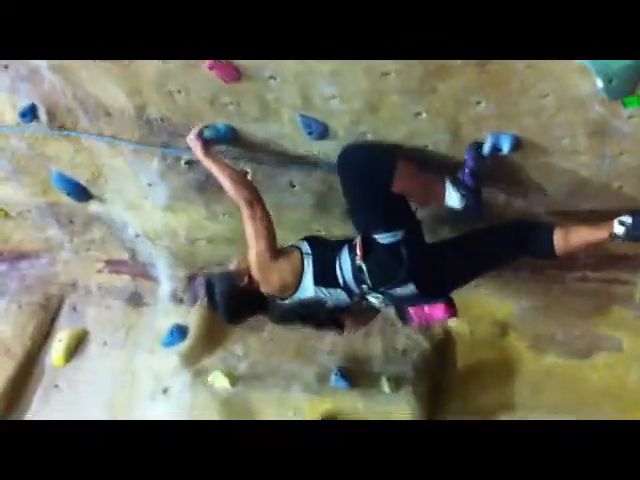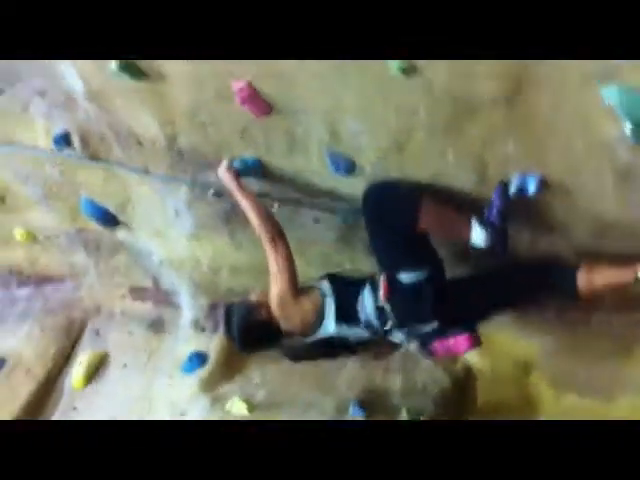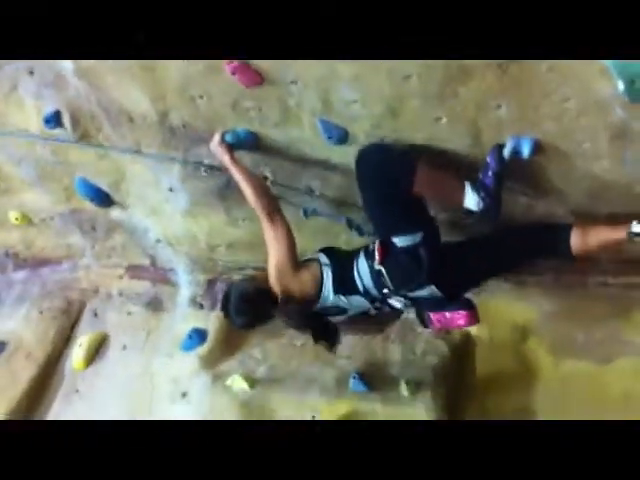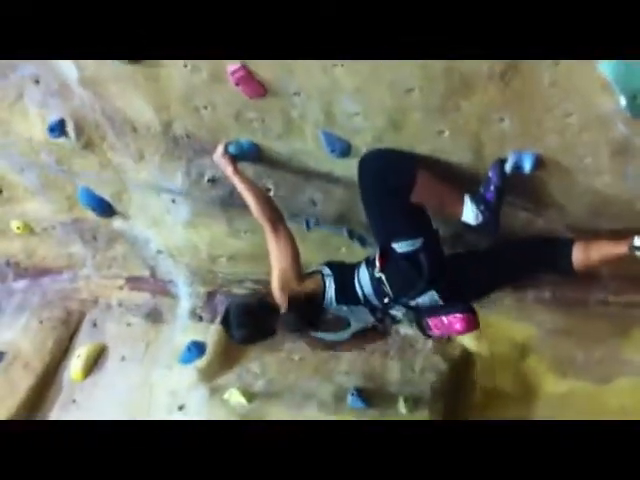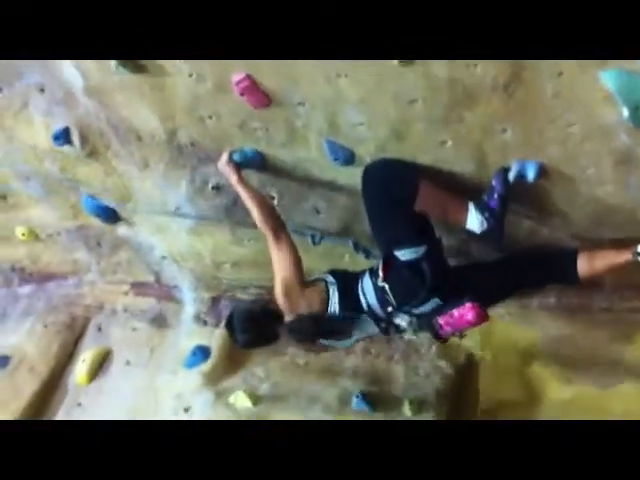
dt=0.2s
person 1, frame 1
left shoulder: (281, 299)
right shoulder: (268, 272)
left elbow: (357, 315)
right elbow: (250, 202)
right wrist: (204, 154)
left hip: (392, 282)
right hip: (389, 260)
left knee: (519, 234)
right knee: (358, 158)
right ankle: (456, 194)
person 1, frame 2
left shoulder: (295, 331)
right shoulder: (286, 307)
right elbow: (274, 239)
right wrist: (234, 184)
left hip: (405, 312)
right hip: (409, 298)
left knee: (532, 275)
right knee: (382, 197)
right ankle: (481, 233)
person 1, frame 3
left shoulder: (297, 305)
right shoulder: (285, 278)
right elbow: (269, 212)
right wrist: (228, 159)
left hip: (411, 281)
right hip: (407, 264)
right knee: (376, 159)
right ankle: (474, 196)
person 1, frame 4
left shoulder: (310, 331)
right shoulder: (285, 287)
left elbow: (372, 335)
right elbow: (272, 222)
right wrist: (232, 170)
left hip: (407, 288)
right hip: (410, 273)
right knee: (378, 166)
right ankle: (473, 211)
person 1, frame 5
left shoulder: (310, 331)
right shoulder: (290, 296)
right elbow: (275, 231)
right wrist: (236, 178)
left hip: (411, 299)
right hip: (410, 280)
right knee: (381, 175)
right ankle: (478, 219)
